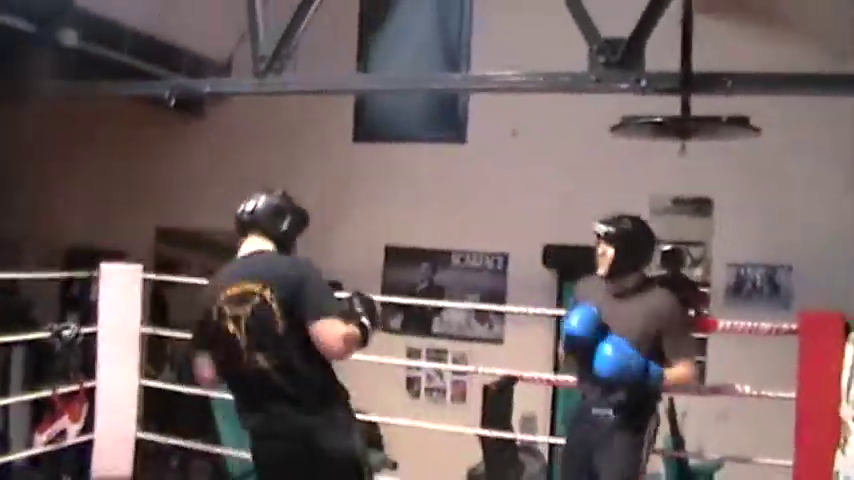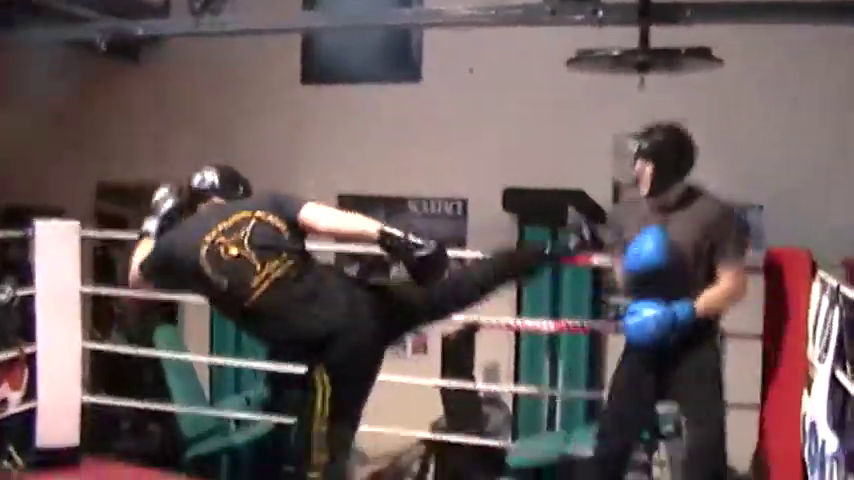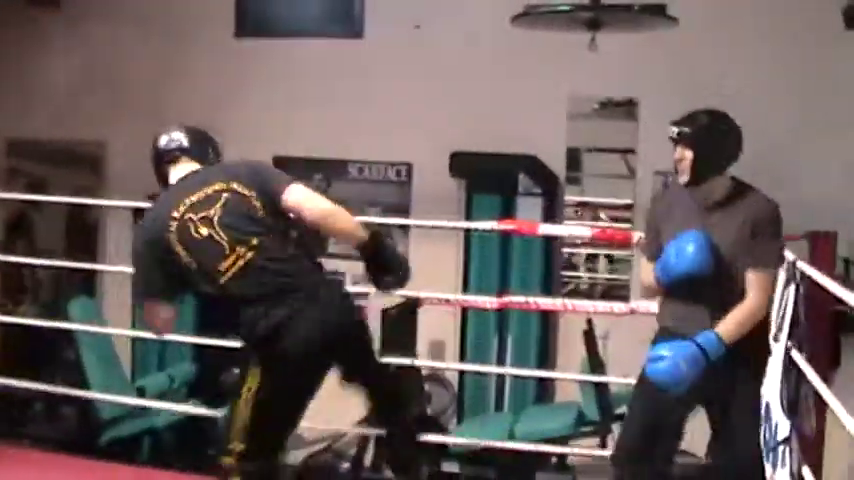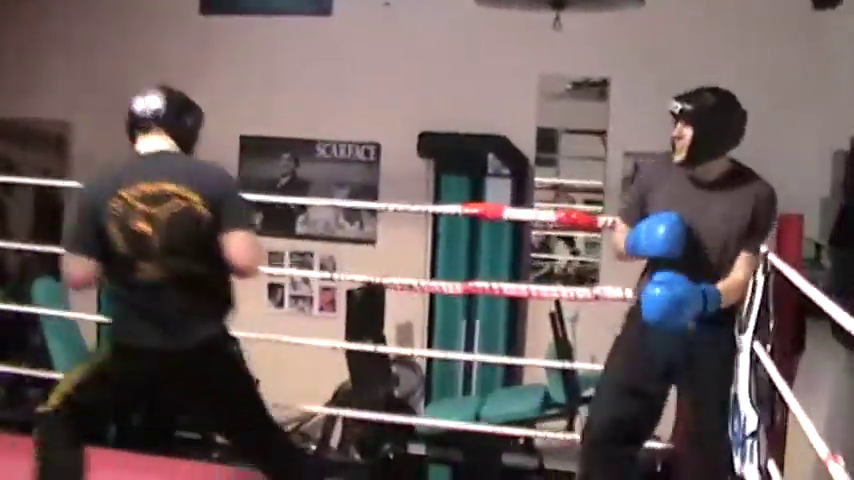
dt=0.3s
person 1, frame 1
left shoulder: (212, 292)
right shoulder: (293, 272)
left elbow: (205, 374)
right elbow: (334, 344)
right wrist: (363, 323)
left hip: (273, 435)
right hip: (323, 422)
person 1, frame 2
left shoulder: (179, 242)
right shoulder: (268, 200)
left elbow: (136, 275)
right elbow: (328, 219)
left wrist: (155, 222)
right wrist: (395, 240)
left hip: (333, 350)
right hip: (360, 308)
right knee: (449, 289)
right ankle: (538, 257)
person 1, frame 3
left shoulder: (152, 226)
right shoulder: (249, 171)
left elbow: (159, 321)
right elbow: (316, 209)
right wrist: (374, 245)
left hip: (278, 346)
right hip: (327, 311)
right knee: (378, 381)
person 1, frame 4
left shoulder: (98, 190)
right shoulder: (214, 180)
left elbow: (77, 276)
right elbow: (244, 261)
left hip: (134, 352)
right hip: (208, 347)
left knee: (58, 420)
right knee: (264, 441)
person 2, frame 1
left shoulder: (661, 305)
right shoulder: (586, 289)
left elbow: (686, 374)
left wrist: (644, 370)
right wrist: (574, 339)
left hip: (630, 422)
right hip: (588, 414)
person 2, frame 2
left shoulder: (715, 214)
right shoulder: (627, 210)
left elbow: (732, 285)
left wrist: (678, 315)
right wrist: (630, 268)
left hip: (694, 342)
right hip: (645, 339)
left knee: (706, 442)
right knee: (616, 432)
person 2, frame 3
left shoulder: (759, 212)
right shoulder: (665, 204)
left elbow: (757, 301)
right elbow: (647, 281)
left wrist: (704, 350)
right wrist: (666, 272)
left hip: (734, 354)
right hip: (675, 341)
person 2, frame 4
left shoulder: (755, 195)
right shoulder: (654, 174)
left elbow: (742, 277)
right elbow: (619, 239)
left wrist: (703, 299)
right wrist: (641, 243)
left hip: (711, 330)
right hip: (652, 320)
right knee: (605, 428)
